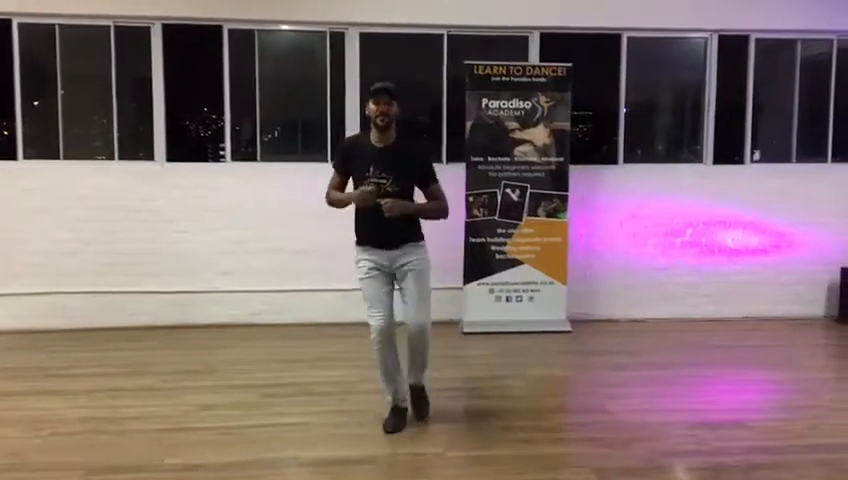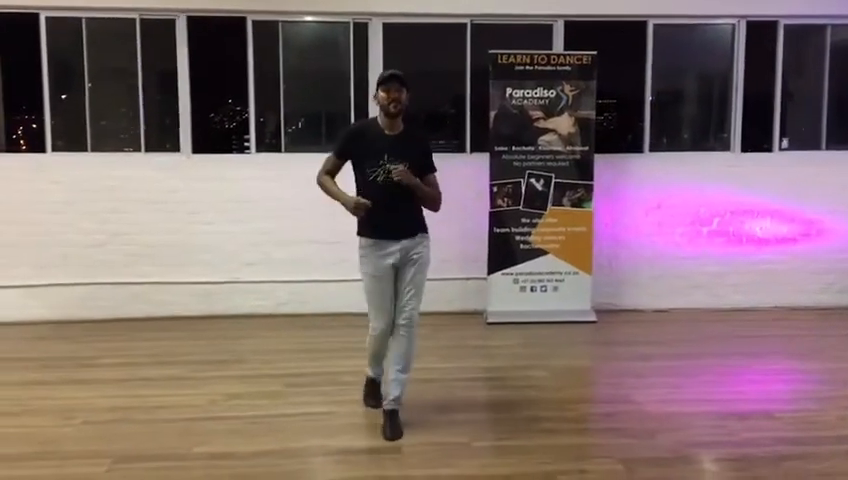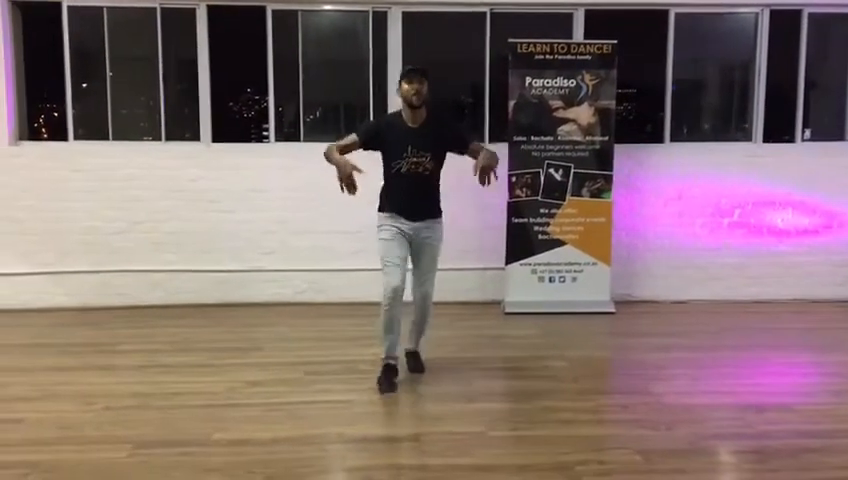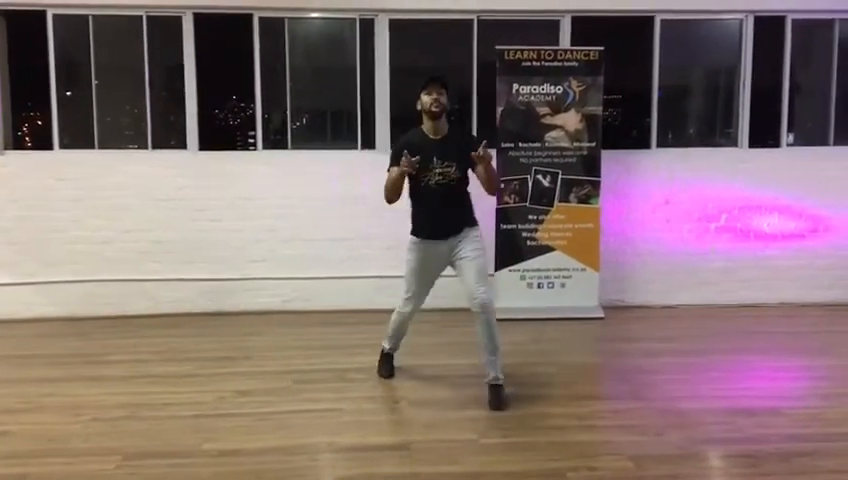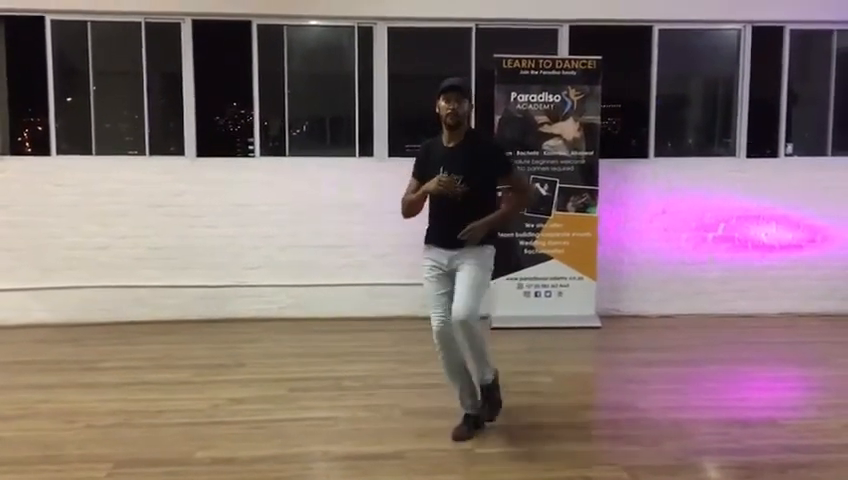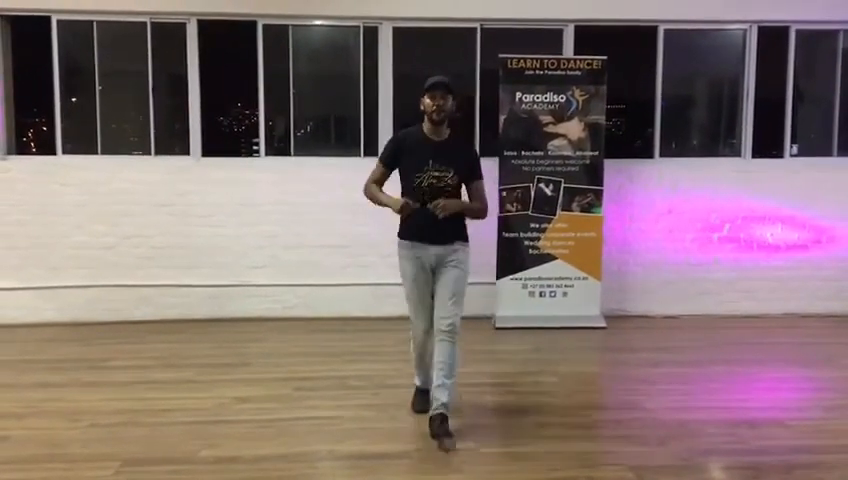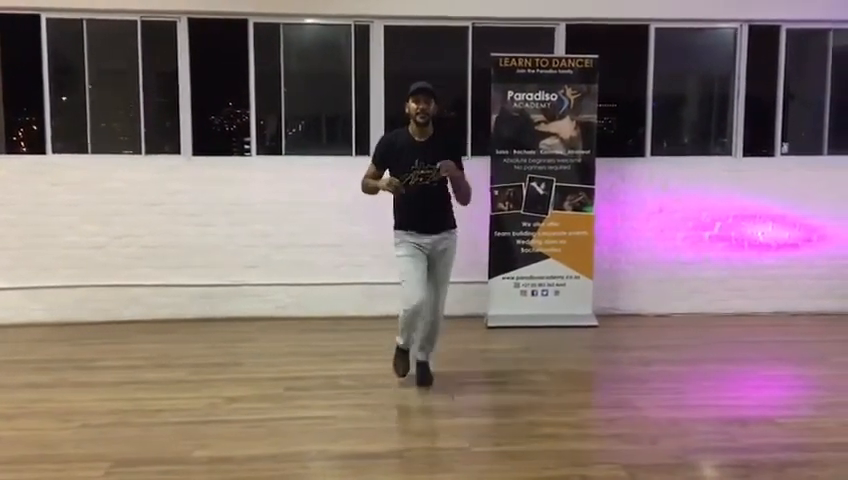
dt=0.7s
person 1, frame 1
left shoulder: (413, 155)
right shoulder: (351, 148)
left elbow: (441, 209)
right elbow: (330, 196)
left wrist: (405, 206)
right wrist: (350, 196)
left hip: (410, 250)
right hip: (369, 253)
left knee: (419, 325)
right knee: (380, 327)
left ankle: (416, 382)
right ankle: (397, 400)
person 1, frame 2
left shoulder: (418, 143)
right shoulder: (358, 134)
left elbow: (435, 202)
right elbow: (324, 175)
left wrist: (413, 182)
right wrist: (345, 199)
left hip: (415, 243)
right hip: (374, 244)
left knee: (406, 321)
right knee: (381, 324)
left ankle: (392, 404)
right ankle: (374, 375)
person 1, frame 3
left shoulder: (444, 128)
right shoulder: (383, 127)
left elbow: (483, 153)
right elbow: (332, 150)
left wrist: (488, 159)
right wrist: (342, 163)
left hip: (430, 223)
right hip: (393, 220)
left knee: (424, 294)
right knee: (394, 286)
left ankle: (413, 349)
right ankle: (389, 361)
person 1, frame 4
left shoulder: (465, 142)
right shoulder: (407, 144)
left elbow: (492, 189)
right elbow: (389, 197)
left wrist: (486, 165)
right wrist: (400, 173)
left hip: (465, 235)
right hip: (425, 240)
left knee: (483, 303)
right knee: (409, 306)
left ankle: (494, 380)
right ankle: (388, 350)
person 1, frame 5
left shoulder: (485, 150)
right shoulder: (427, 151)
left elbow: (524, 192)
right elbow: (406, 208)
left wrist: (488, 222)
right wrist: (428, 189)
left hip: (474, 250)
right hip: (435, 251)
left knee: (463, 316)
right knee: (441, 330)
left ankle: (488, 377)
right ankle: (475, 408)
person 1, frame 6
left shoulder: (465, 151)
right shoulder: (404, 142)
left elbow: (482, 209)
right elbow: (370, 185)
left wrist: (457, 205)
right wrist: (390, 201)
left hip: (454, 249)
right hip: (413, 247)
left knee: (447, 326)
right knee: (421, 327)
left ankle: (440, 412)
right ankle: (423, 385)
person 1, frame 7
left shoulder: (449, 145)
right shoulder: (391, 142)
left elbow: (465, 199)
right elbow: (365, 183)
left wrist: (456, 175)
right wrist: (381, 184)
left hip: (444, 236)
right hip: (408, 236)
left knee: (436, 307)
right knee: (416, 301)
left ankle: (423, 358)
right ankle: (403, 344)
